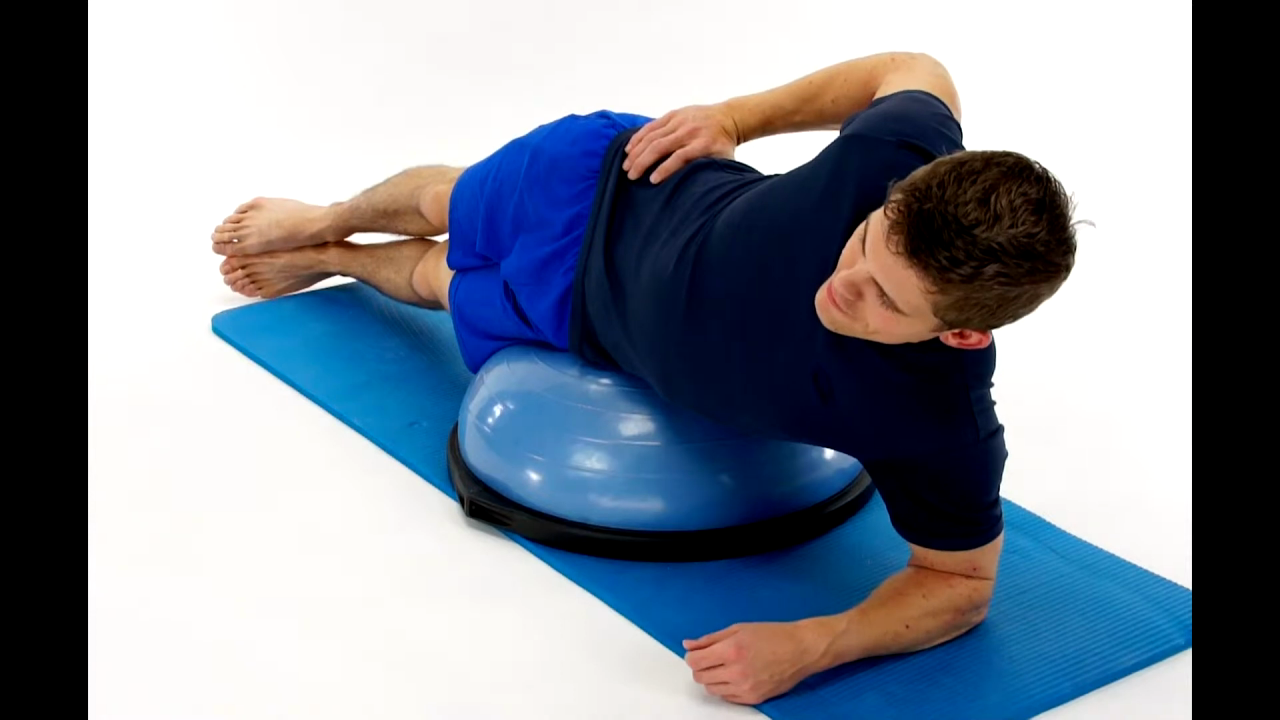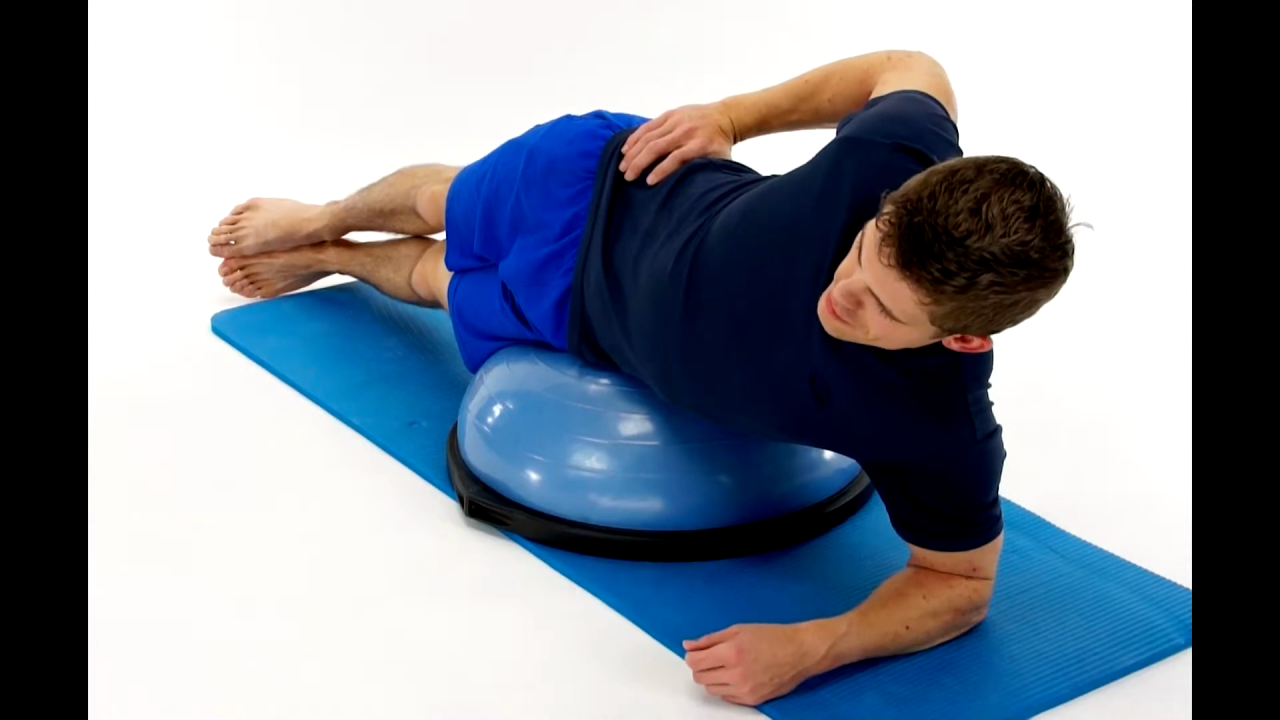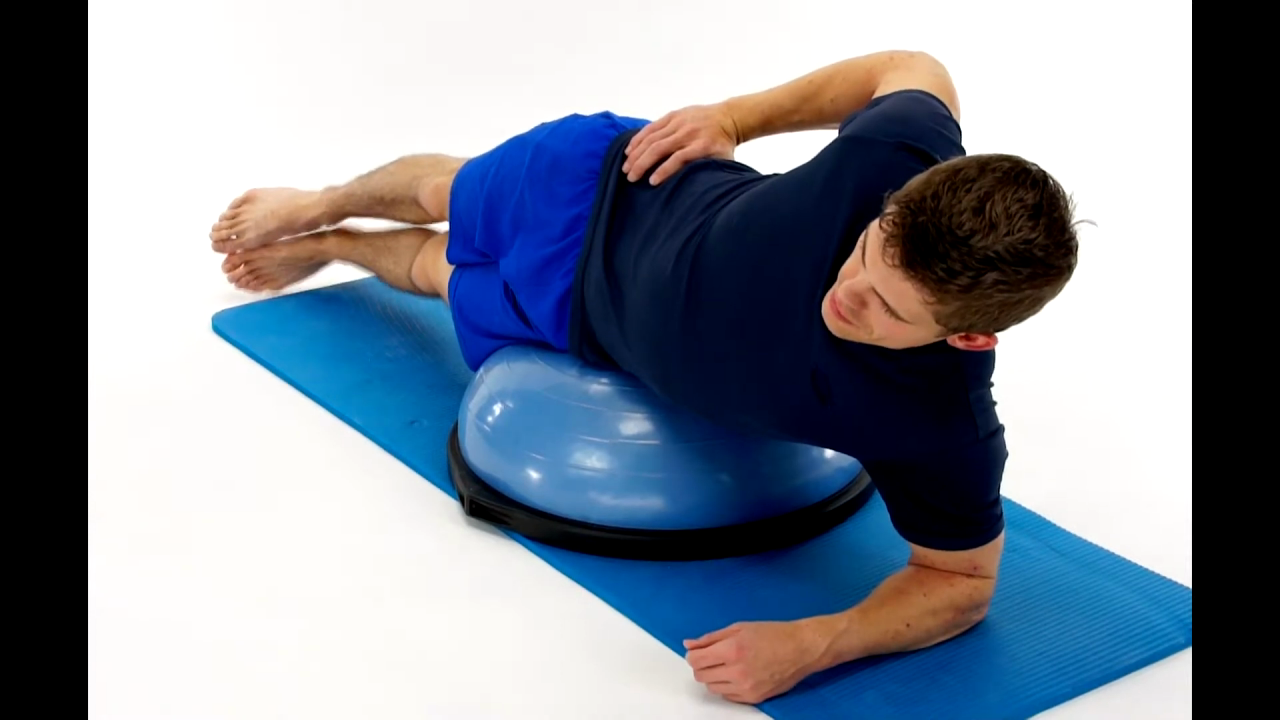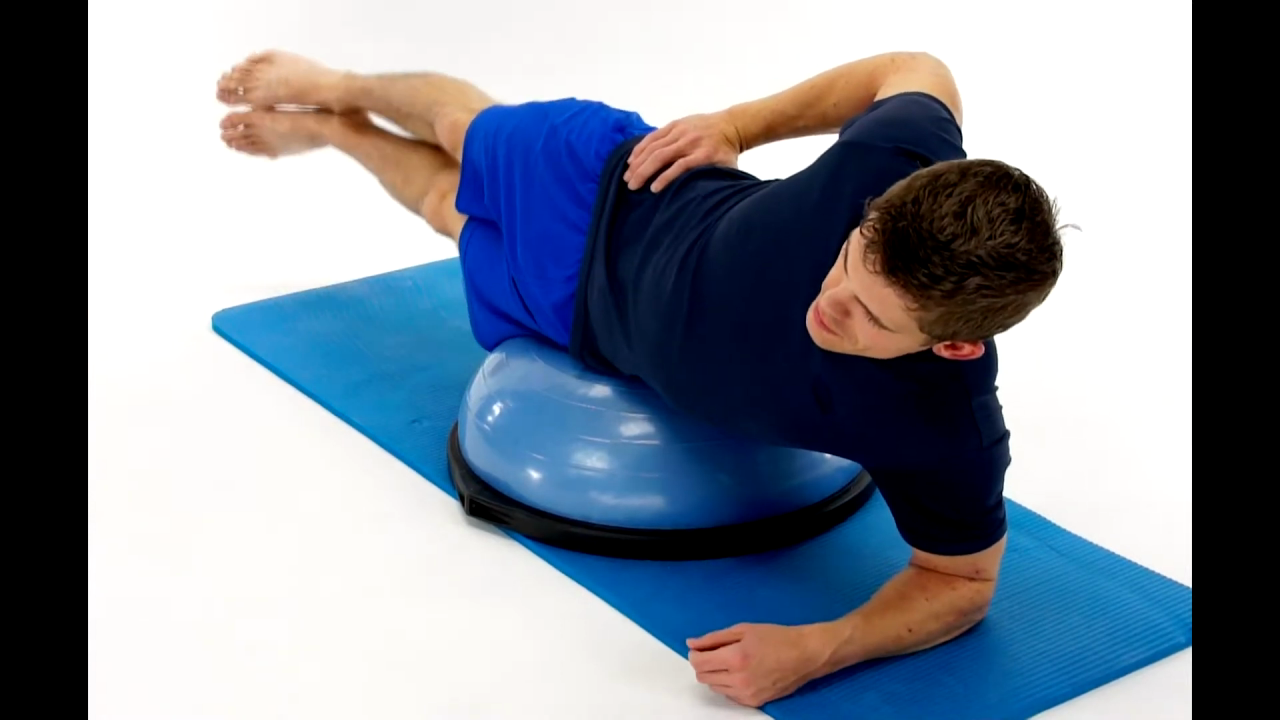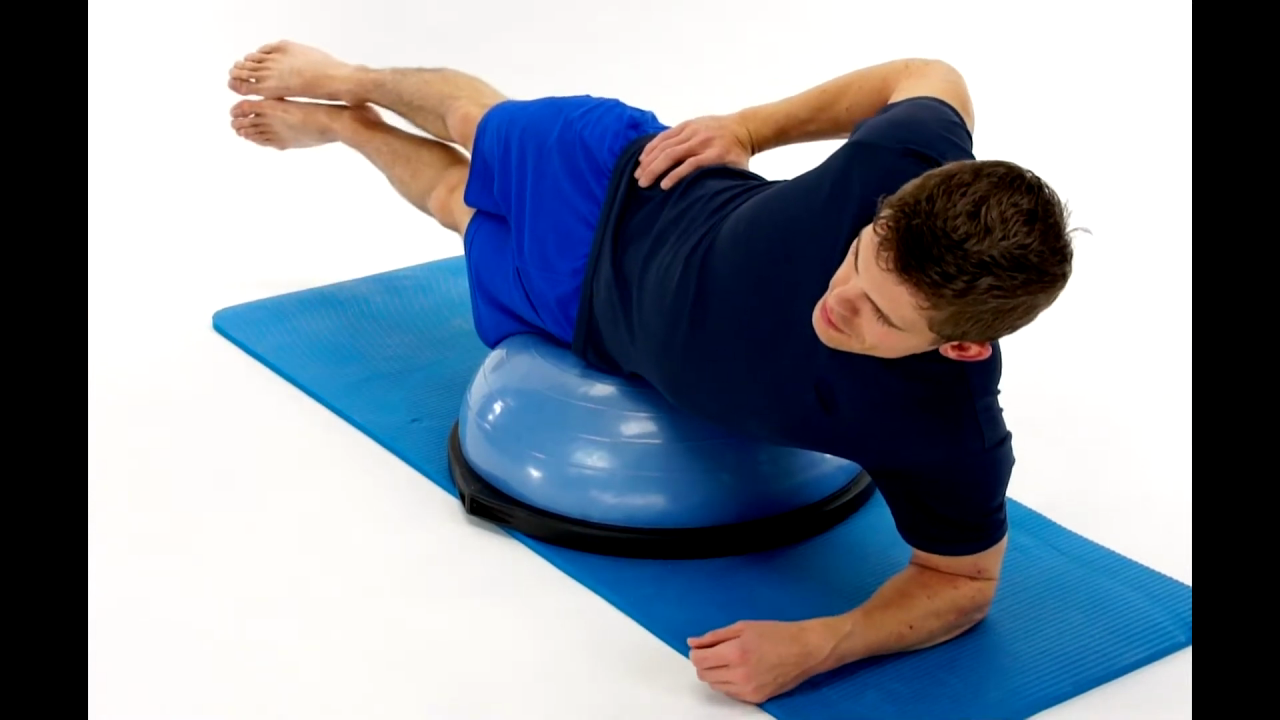
dt=1s
person 1, frame 1
left shoulder: (944, 431)
right shoulder: (904, 154)
left elbow: (962, 583)
right elbow: (916, 70)
left wrist: (809, 644)
right wrist: (736, 116)
left knee: (445, 281)
right knee: (444, 205)
left ankle: (331, 261)
right ankle: (323, 221)
person 1, frame 2
left shoulder: (944, 435)
right shoulder: (901, 157)
left elbow: (962, 582)
right elbow: (912, 68)
left wrist: (811, 647)
right wrist: (732, 115)
right hip: (592, 177)
left knee: (442, 281)
right knee: (443, 203)
left ankle: (327, 261)
right ankle: (320, 221)
person 1, frame 3
left shoulder: (945, 433)
right shoulder: (906, 155)
left elbow: (962, 580)
right elbow: (914, 69)
left wrist: (809, 644)
right wrist: (734, 116)
right hip: (593, 178)
left knee: (444, 270)
right knee: (442, 190)
left ankle: (330, 246)
right ankle: (319, 210)
person 1, frame 4
left shoulder: (949, 438)
right shoulder: (903, 161)
left elbow: (962, 580)
right elbow: (916, 70)
left wrist: (815, 648)
right wrist: (738, 122)
right hip: (594, 173)
left knee: (448, 202)
right knee: (456, 123)
left ankle: (333, 131)
right ankle: (332, 98)
person 1, frame 5
left shoulder: (951, 441)
right shoulder: (909, 159)
left elbow: (963, 581)
right elbow: (929, 78)
left wrist: (812, 646)
right wrist: (750, 126)
right hip: (603, 172)
left knee: (457, 198)
right knee: (467, 116)
left ankle: (340, 124)
right ankle: (342, 86)
